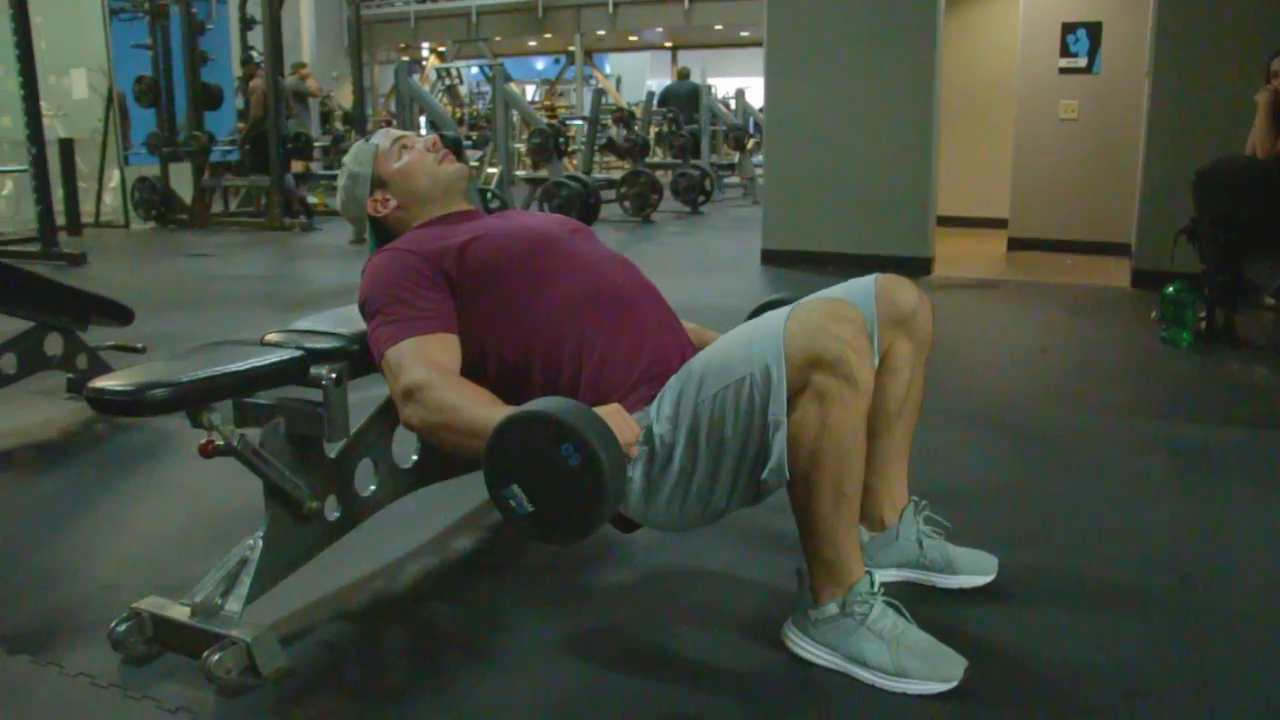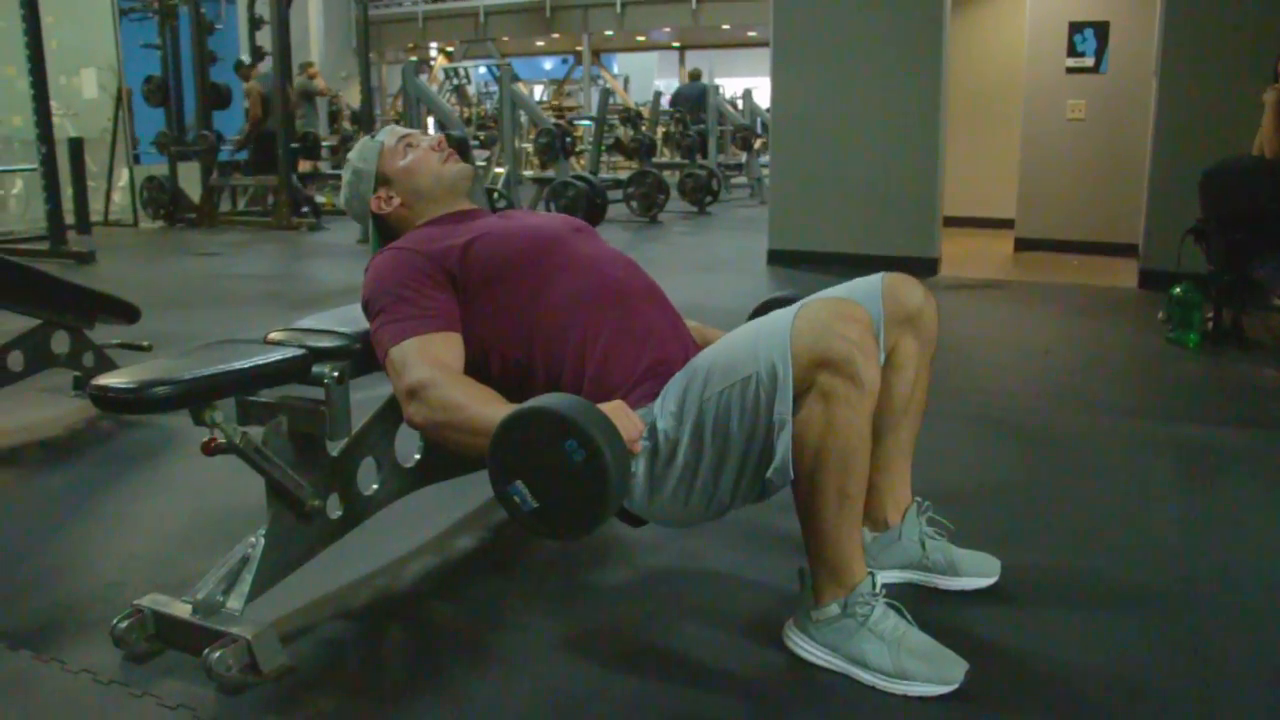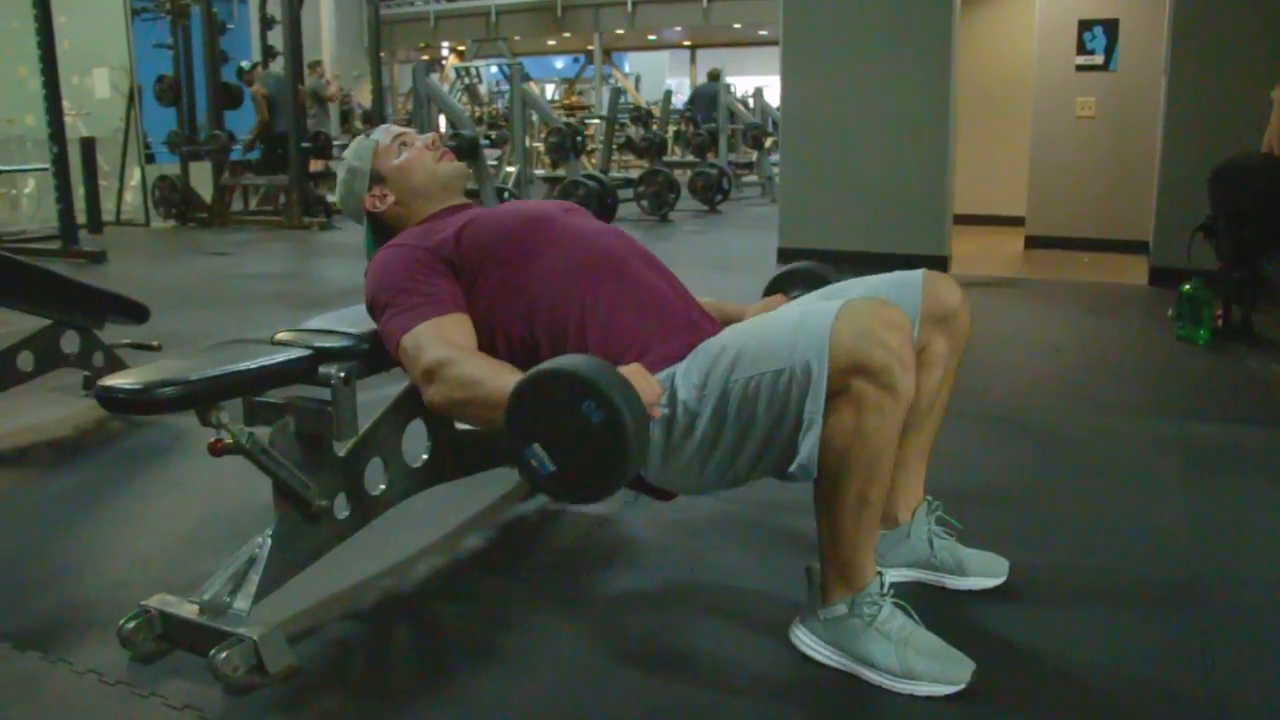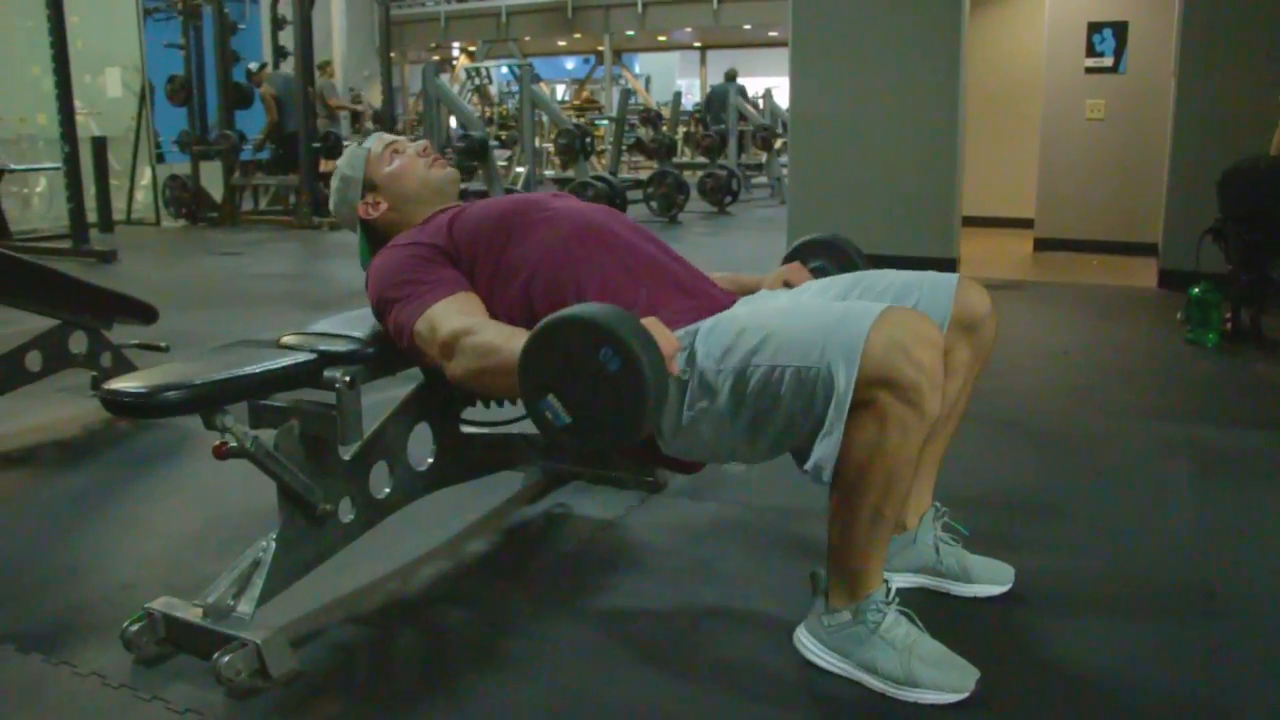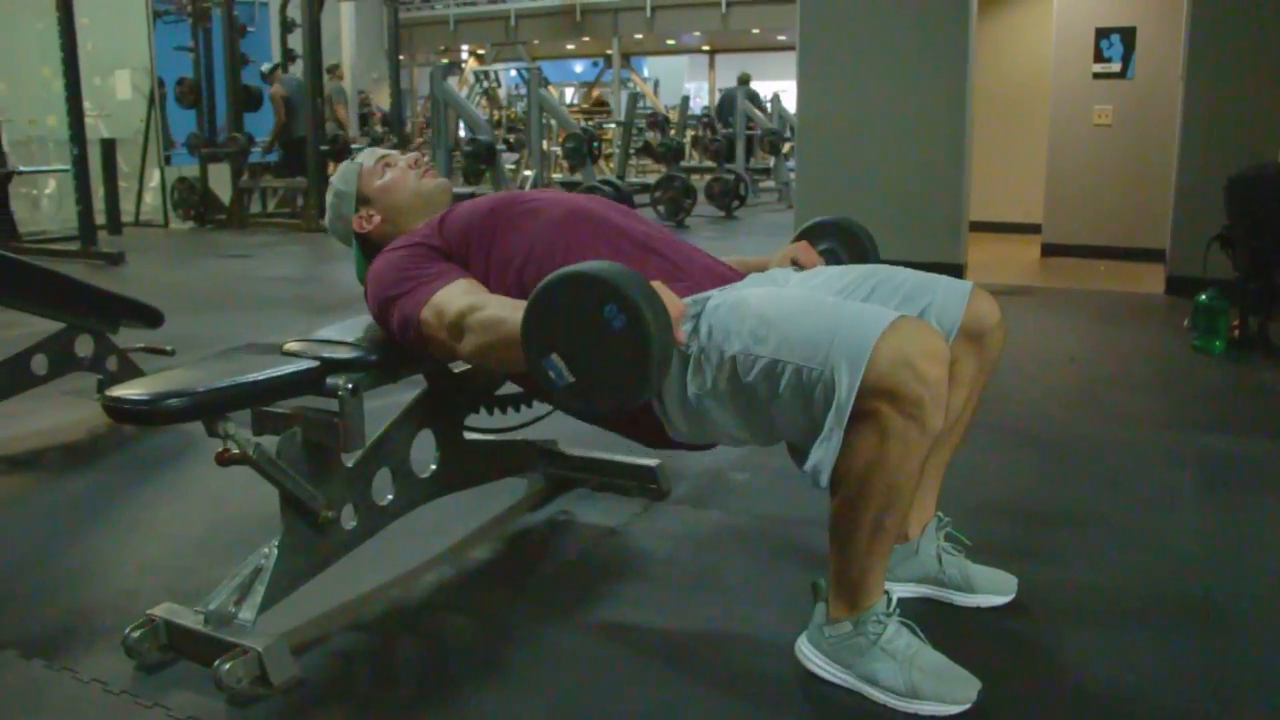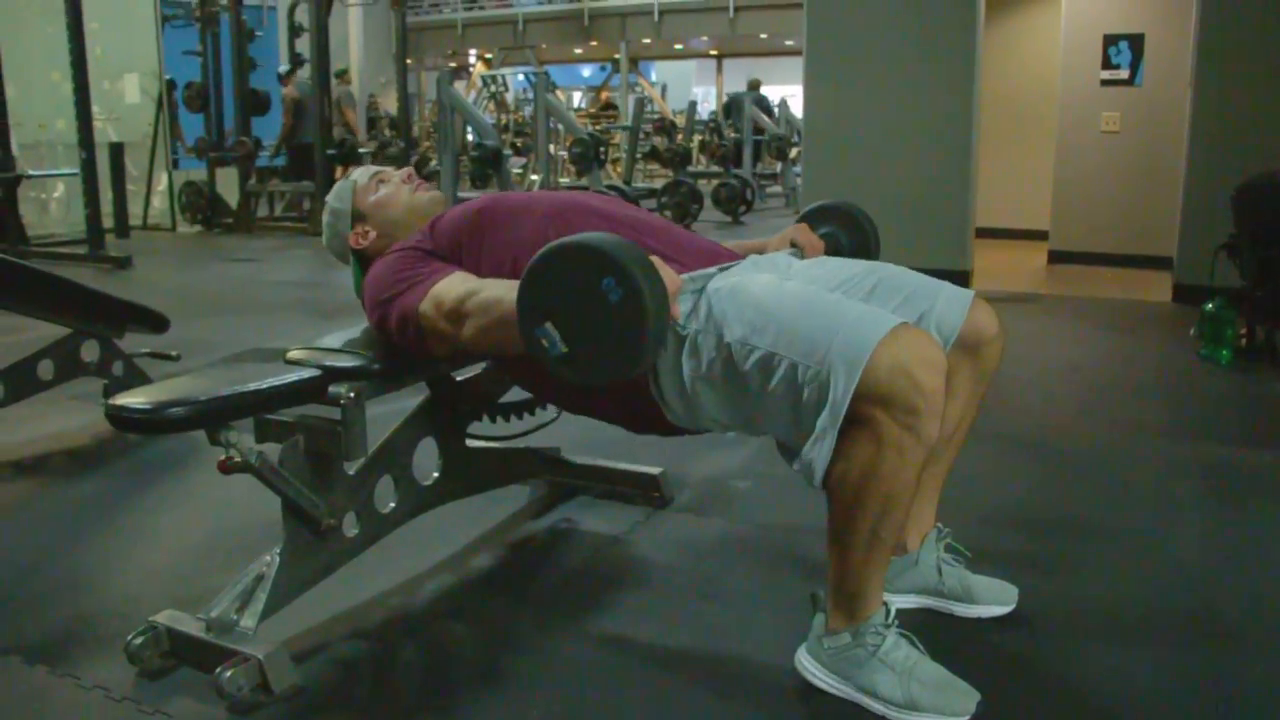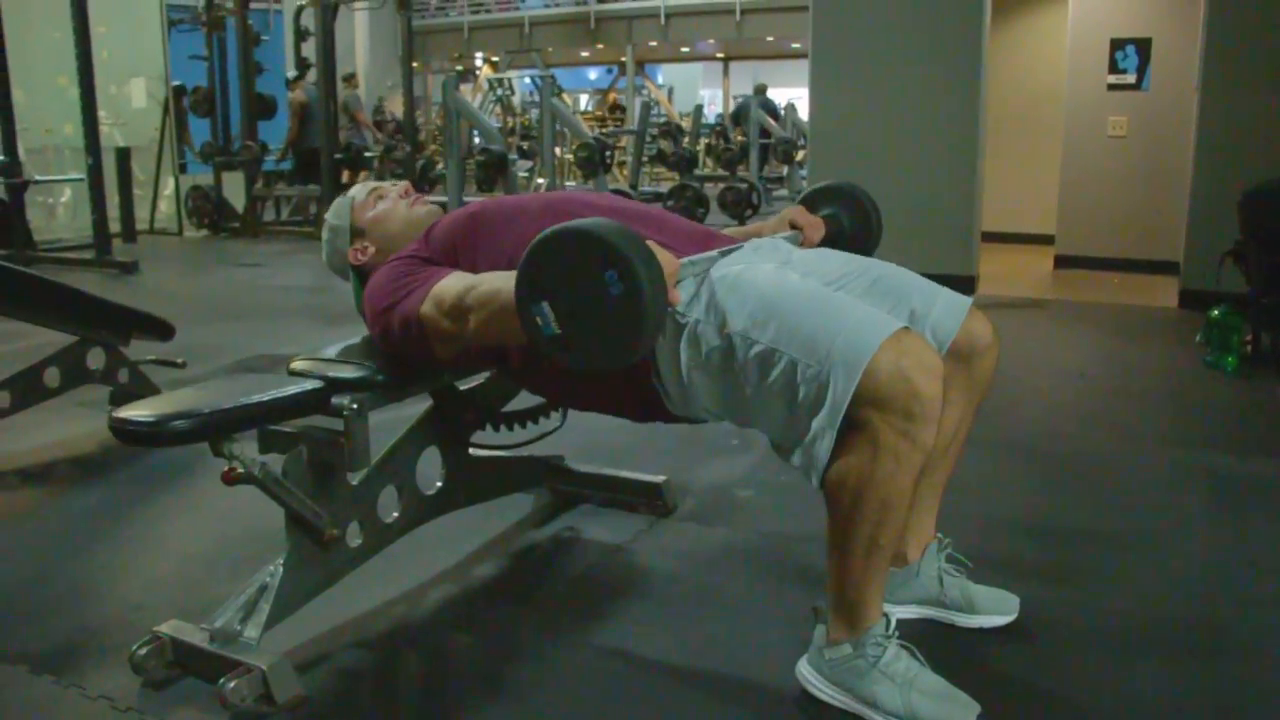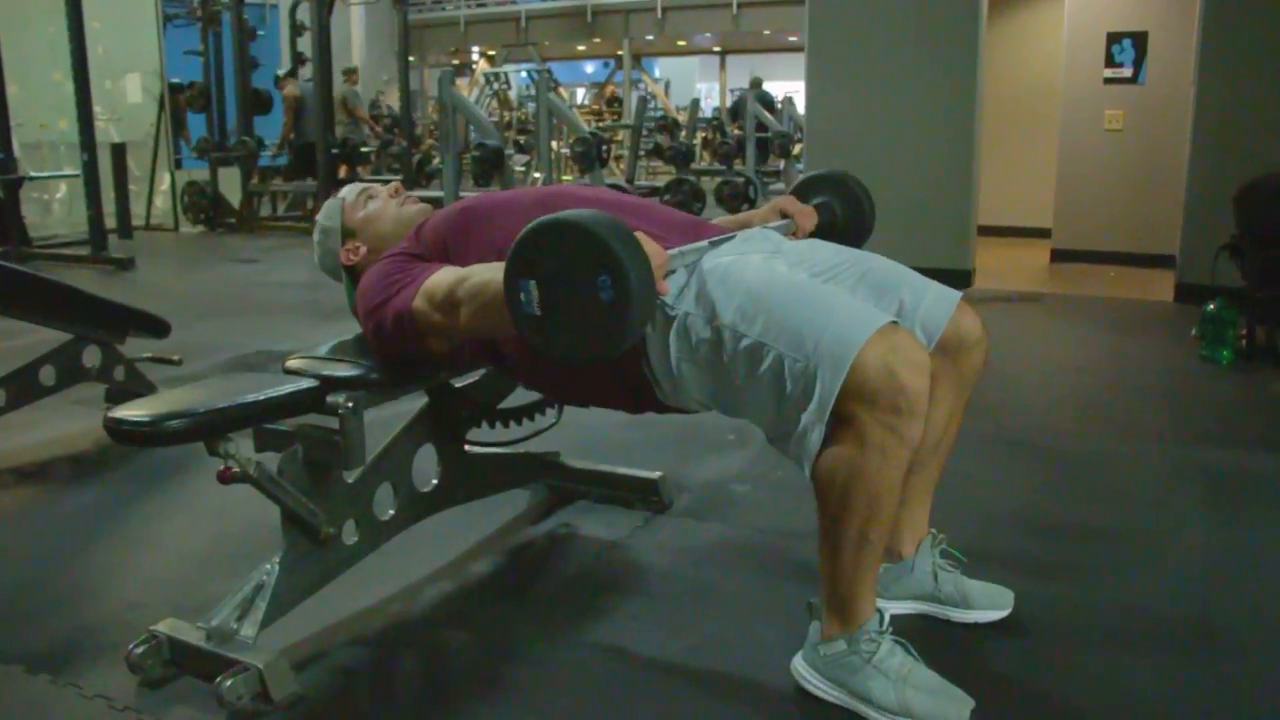
dt=0.2s
person 1, frame 1
left shoulder: (512, 227)
right shoulder: (406, 265)
right elbow: (422, 393)
left wrist: (741, 345)
left hip: (699, 384)
right hip: (653, 436)
left knee: (898, 303)
right knee: (831, 335)
left ankle: (886, 528)
right ankle: (837, 609)
person 1, frame 2
left shoulder: (517, 226)
right shoulder: (409, 264)
right elbow: (426, 392)
left wrist: (738, 343)
left hip: (702, 383)
right hip: (654, 434)
left knee: (902, 301)
right knee: (836, 335)
left ankle: (889, 528)
right ankle: (838, 611)
person 1, frame 3
left shoulder: (509, 222)
right shoulder: (410, 260)
right elbow: (445, 374)
left wrist: (746, 314)
left hip: (712, 356)
right hip: (667, 403)
left knee: (935, 301)
right knee: (873, 341)
left ankle: (898, 527)
right ankle: (845, 607)
person 1, frame 4
left shoulder: (499, 221)
right shoulder: (408, 258)
right elbow: (464, 346)
left wrist: (755, 281)
left hip: (726, 318)
right hip: (682, 362)
left knee: (963, 308)
right knee: (904, 355)
left ankle: (908, 532)
right ankle: (850, 613)
person 1, frame 5
left shoulder: (493, 223)
right shoulder: (403, 263)
right elbow: (469, 325)
left wrist: (764, 264)
left hip: (729, 297)
right hip: (683, 342)
left knee: (972, 319)
right knee: (910, 368)
left ankle: (910, 543)
right ankle: (849, 624)
person 1, frame 6
left shoulder: (482, 228)
right shoulder: (399, 272)
right elbow: (466, 313)
left wrist: (763, 246)
left hip: (733, 277)
right hip: (679, 322)
left knee: (972, 330)
right knee: (905, 376)
left ankle: (909, 552)
right ankle: (848, 634)
person 1, frame 7
left shoulder: (475, 233)
right shoulder: (398, 284)
right elbow: (468, 310)
left wrist: (760, 227)
right hip: (681, 307)
left knee: (967, 341)
right knee: (902, 383)
left ankle: (908, 564)
right ankle: (850, 646)
person 1, frame 8
left shoulder: (460, 231)
right shoulder: (390, 283)
right elbow: (462, 303)
left wrist: (750, 215)
right hip: (670, 294)
left knee: (956, 335)
right knee: (890, 379)
left ankle: (902, 558)
right ankle: (845, 641)
